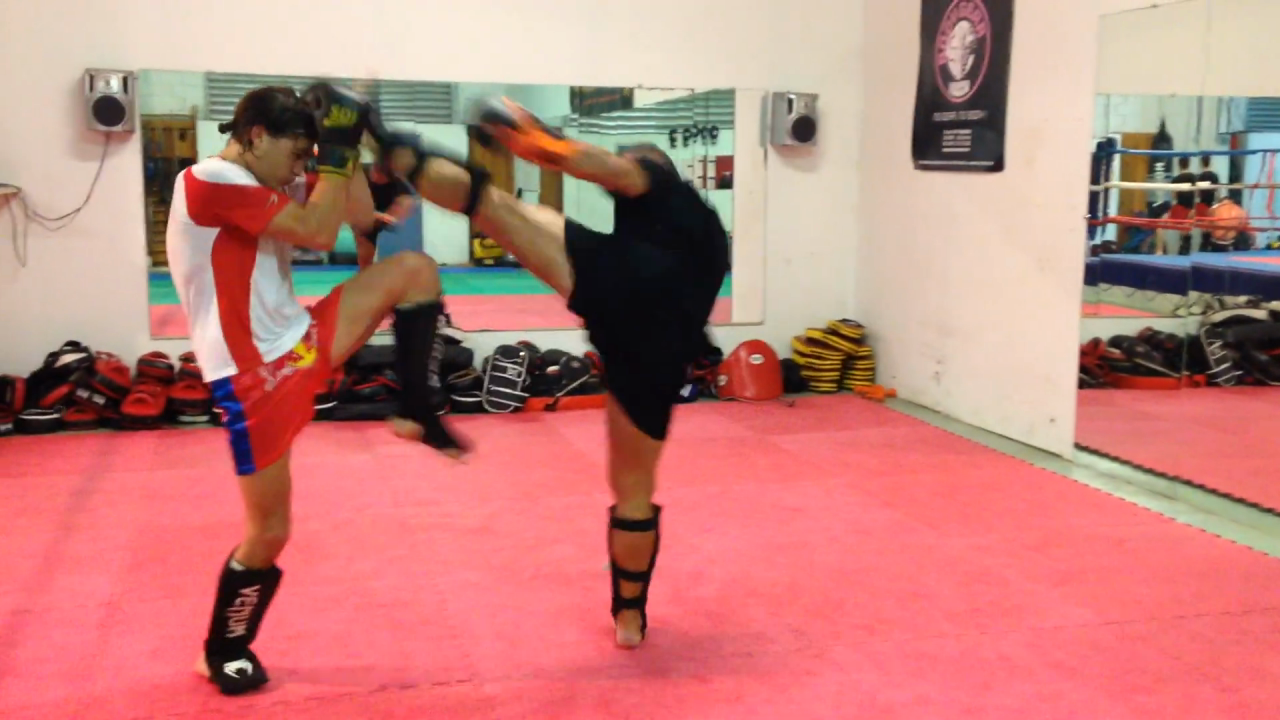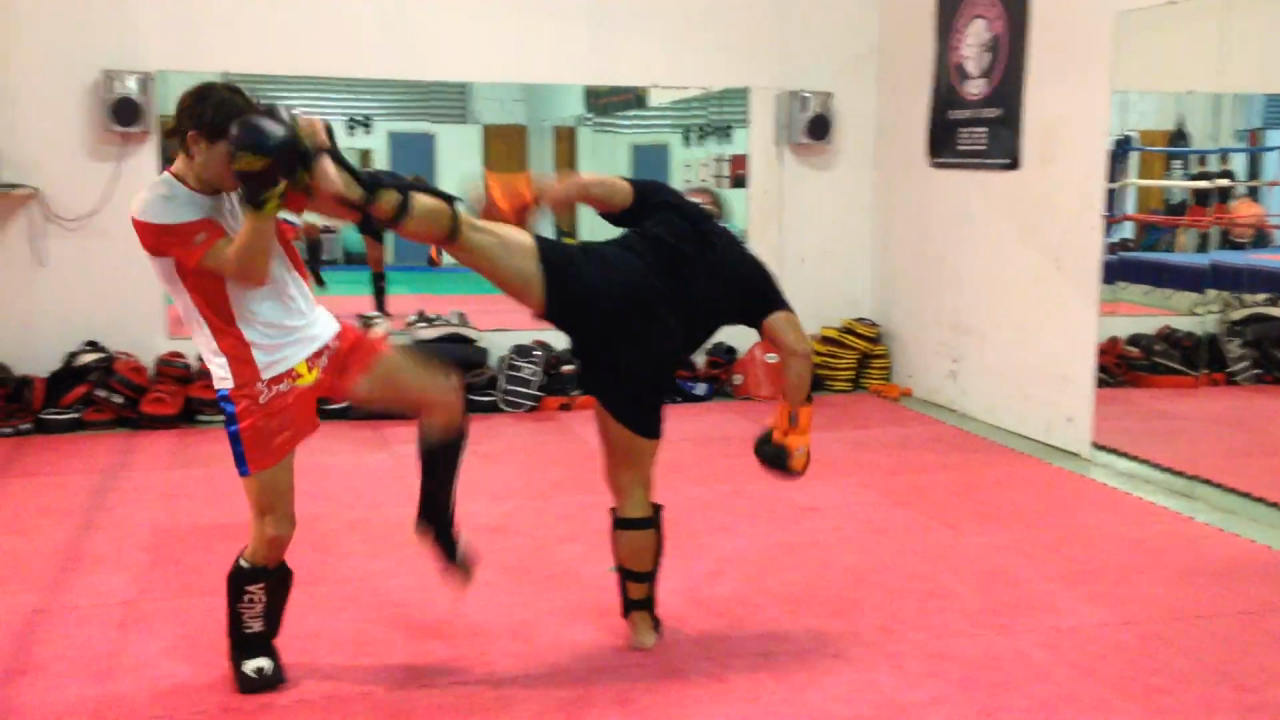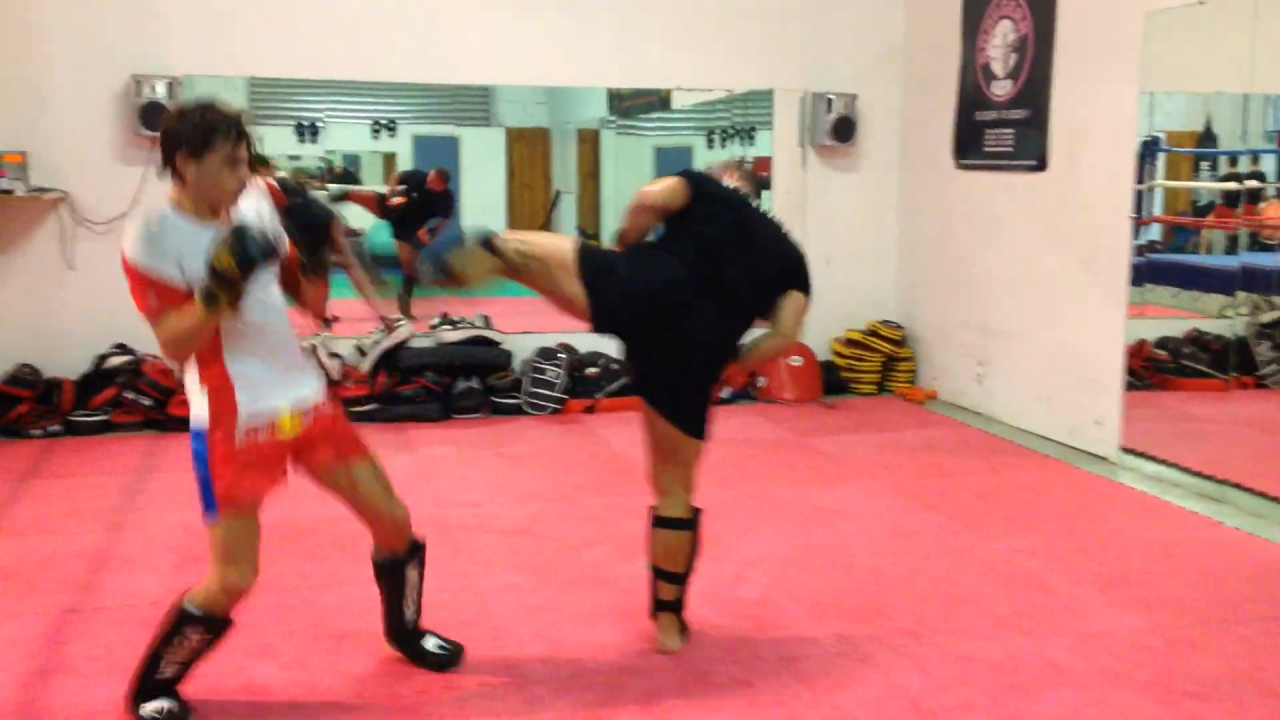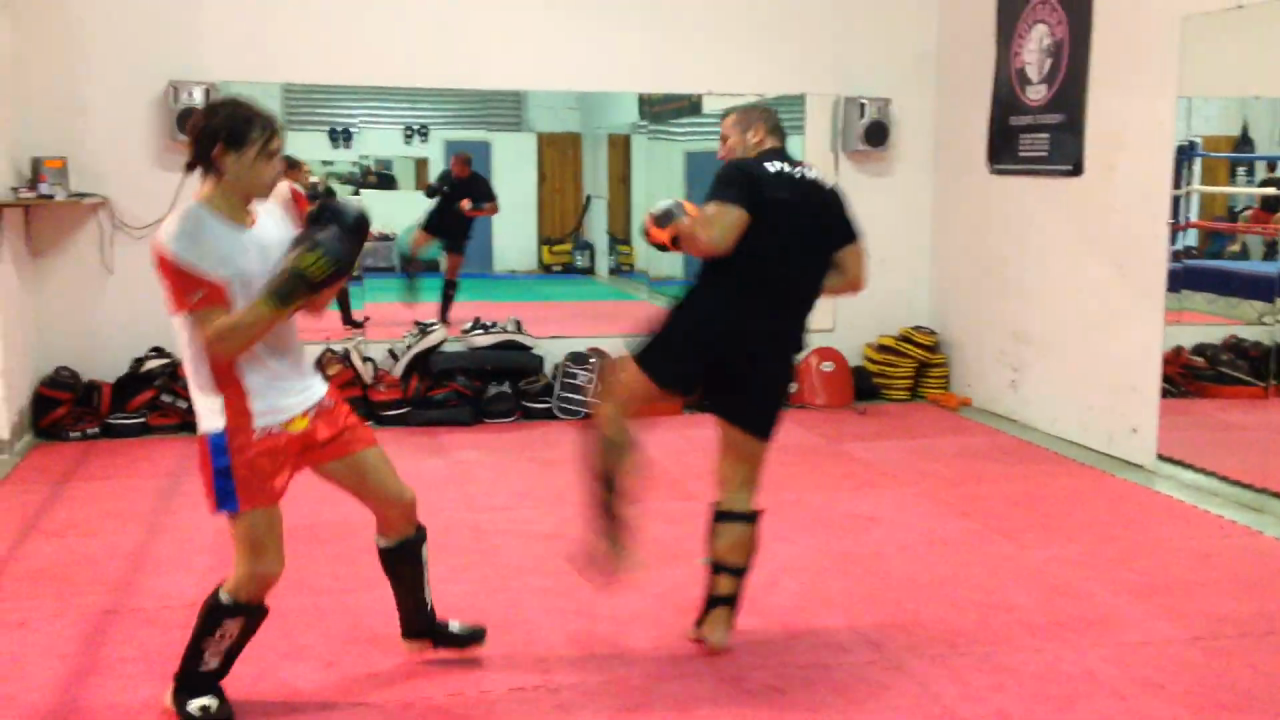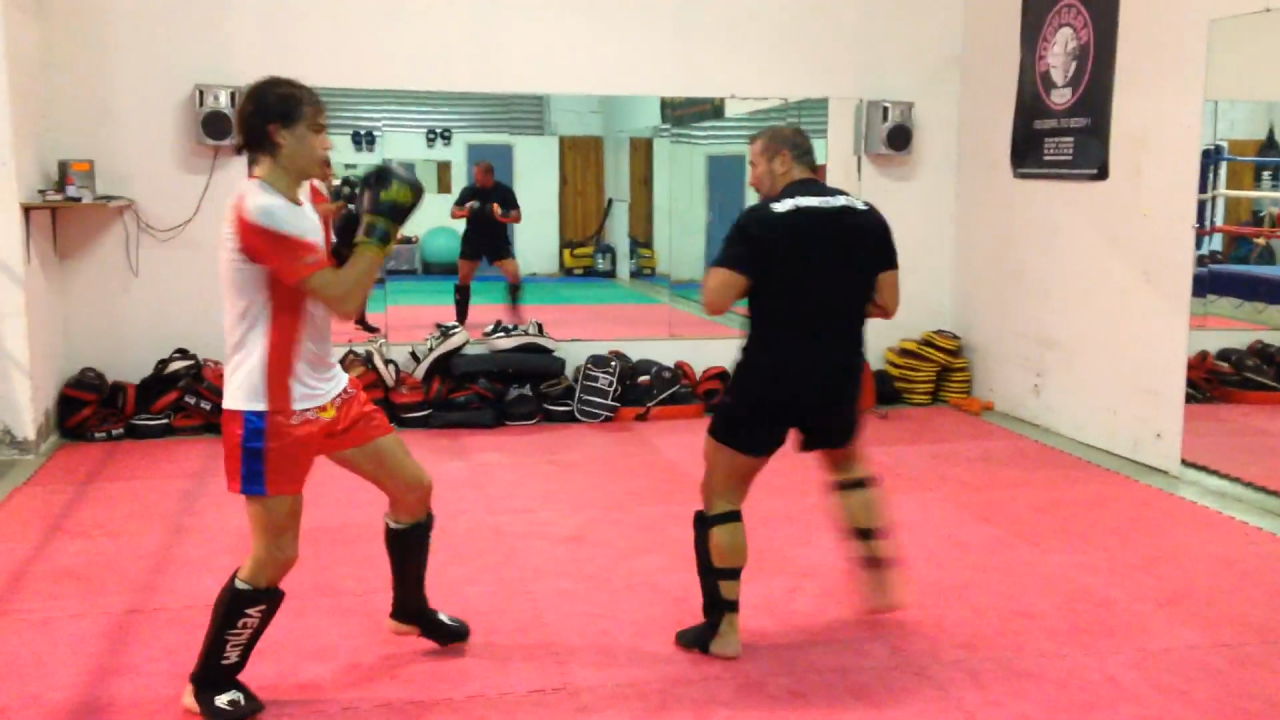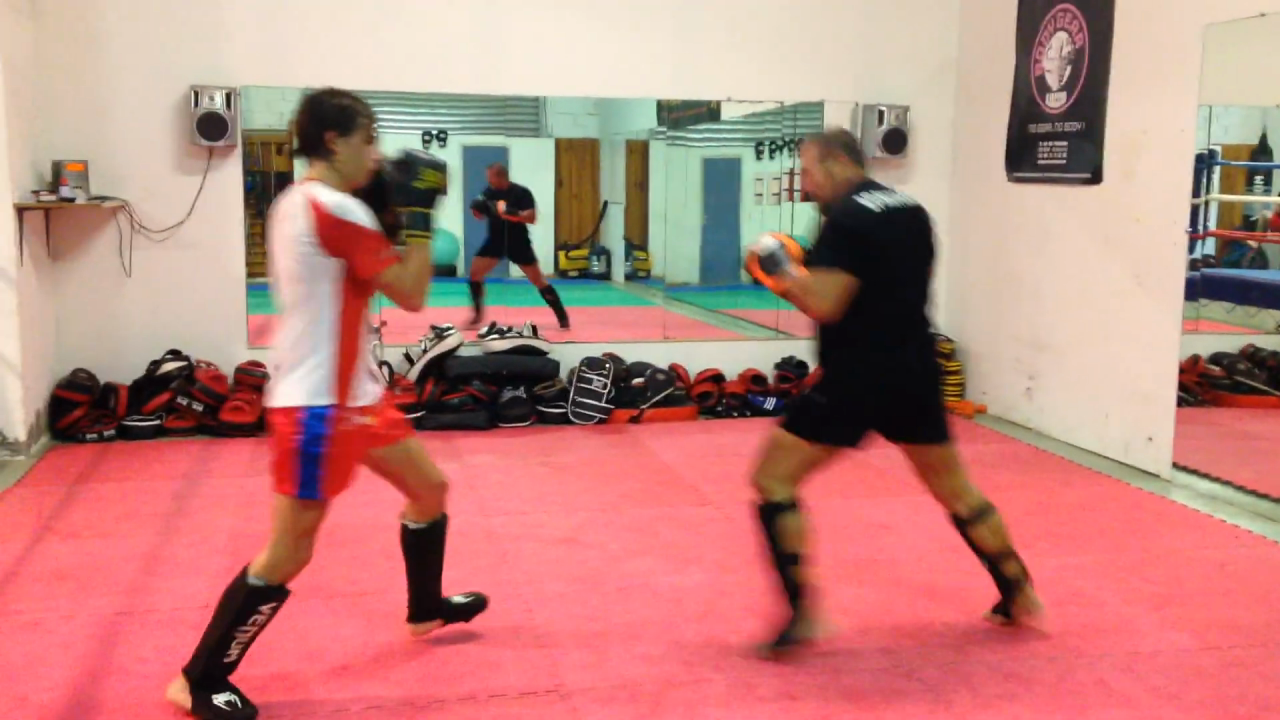
dt=0.2s
person 1, frame 1
left shoulder: (254, 182)
right shoulder: (207, 181)
left elbow: (355, 215)
right elbow: (317, 233)
left wrist: (343, 141)
right wrist: (336, 147)
left hip: (300, 339)
right hip: (252, 374)
left knee: (416, 269)
right knee: (268, 531)
left ankle: (419, 410)
right ankle: (222, 650)
person 1, frame 2
left shoulder: (250, 174)
right shoulder: (156, 209)
right elbow: (250, 271)
left wrist: (304, 151)
right wrist: (253, 189)
left hip: (321, 342)
right hip: (256, 380)
left knee: (444, 394)
right knee: (273, 532)
left ankle: (435, 515)
right ankle: (250, 646)
person 1, frame 3
left shoulder: (258, 215)
right shoulder: (149, 242)
left elbow: (309, 305)
right elbow: (176, 345)
right wrist: (219, 291)
left hip: (304, 401)
right hip: (233, 427)
left knee: (393, 520)
right knee: (230, 583)
left ankle: (405, 633)
person 1, frame 4
left shoulder: (276, 218)
right shoulder: (181, 241)
right elbow: (228, 340)
left wrist: (322, 269)
right wrist: (298, 278)
left hip: (309, 401)
right hip: (242, 424)
left knee: (398, 503)
right knee: (259, 570)
left ankle: (419, 621)
person 1, frame 5
left shoulder: (290, 201)
right shoulder: (259, 212)
left elbow: (333, 284)
right elbow: (344, 296)
left wrist: (367, 228)
right wrist: (384, 223)
left hip: (327, 389)
right hip: (270, 407)
left knee: (413, 488)
right knee: (274, 556)
left ankle: (410, 609)
person 1, frame 6
left shoulder: (300, 204)
right shoulder: (332, 208)
right elbow: (412, 291)
left wrist: (398, 216)
right wrist: (418, 212)
left hip: (350, 395)
right hip: (317, 409)
left knee: (431, 488)
right knee: (290, 554)
left ankle: (427, 605)
person 2, frame 1
left shoulder: (658, 184)
right shoulder: (712, 230)
left elbow: (604, 167)
left wrist: (538, 139)
left hip: (625, 279)
right hip: (667, 344)
left knee: (492, 201)
right knee: (634, 487)
right ankle: (630, 616)
person 2, frame 2
left shoulder: (667, 205)
right shoulder: (748, 269)
left elbow: (589, 188)
right elbow: (795, 349)
left wrist: (519, 201)
right wrist: (796, 420)
left hip: (599, 282)
right hip: (640, 344)
left knee: (456, 224)
right knee: (634, 490)
left ankle: (344, 183)
right ankle: (641, 618)
person 2, frame 3
left shoulder: (708, 192)
right shoulder: (786, 255)
left elbow: (650, 202)
right elbow: (784, 336)
left wrist: (624, 253)
right wrist: (729, 369)
right hip: (698, 353)
left knee: (509, 247)
right knee: (675, 492)
left ankle: (440, 264)
right ankle: (667, 620)
person 2, frame 4
left shoulder: (735, 174)
right shoulder: (826, 196)
left elbow: (714, 239)
right elbow: (852, 278)
left wrist: (676, 226)
left hip: (708, 321)
right hip: (771, 348)
left knee: (615, 394)
right knee: (738, 487)
left ankle: (614, 534)
right ankle: (720, 614)
person 2, frame 5
left shoulder: (759, 219)
right shoulder: (867, 218)
left elbow: (714, 301)
right elbow: (886, 303)
left wrist: (723, 272)
left hip: (769, 374)
right hip: (836, 373)
left knee: (720, 494)
right knee: (848, 466)
left ankle: (723, 625)
right ankle: (877, 577)
person 2, frame 6
left shoulder: (848, 219)
right shoulder: (910, 212)
left elbow: (825, 306)
left wrist: (778, 274)
left hip: (856, 378)
right hip: (914, 370)
left knee: (772, 477)
right knee: (952, 486)
left ankle: (803, 612)
right ankle: (1020, 596)
